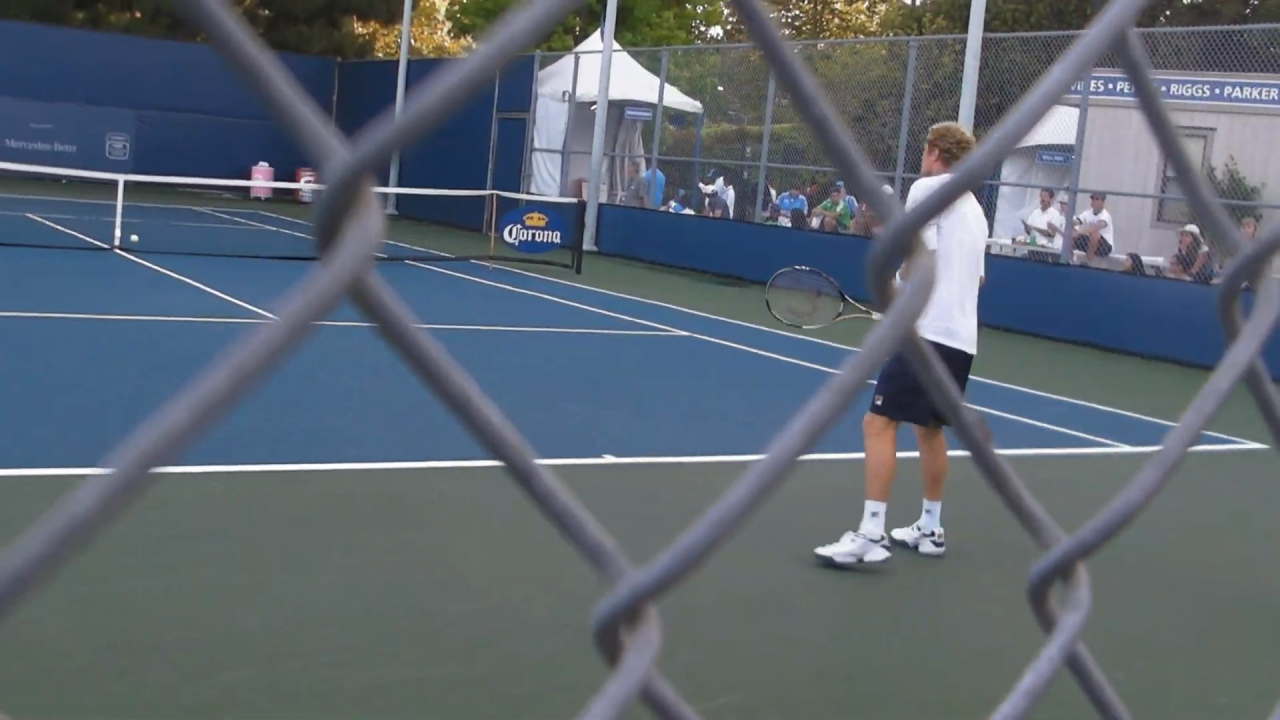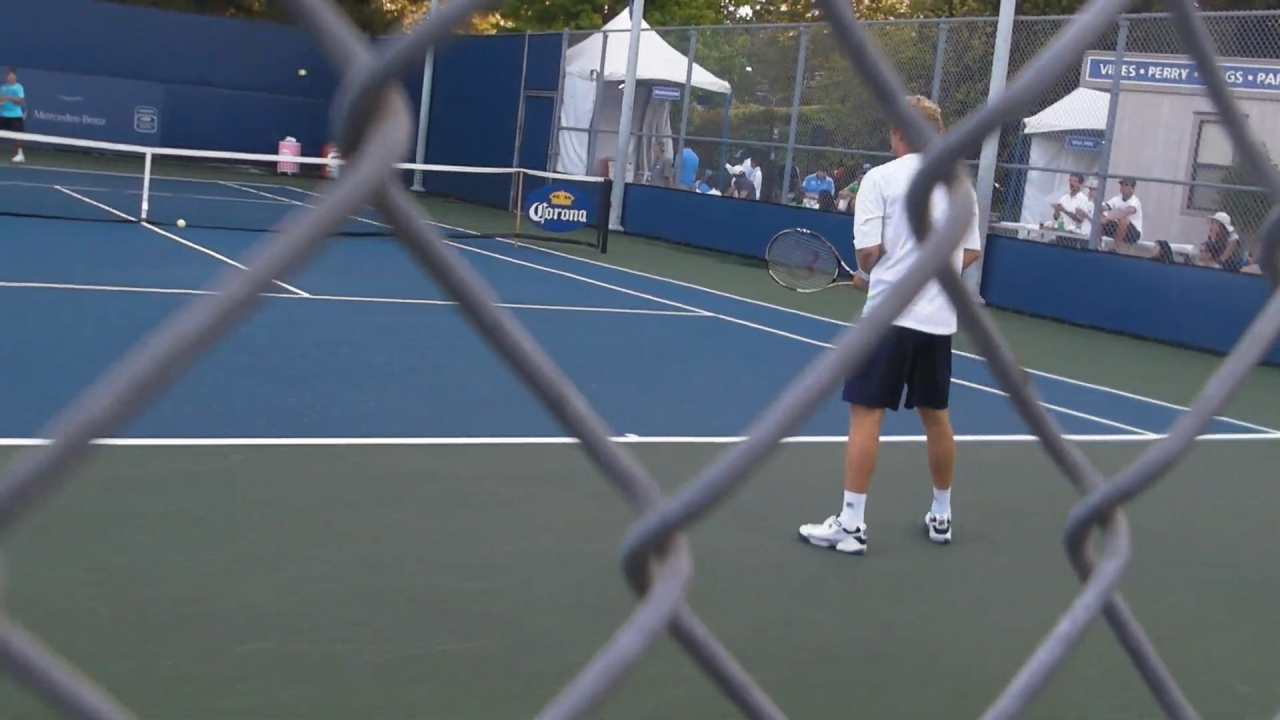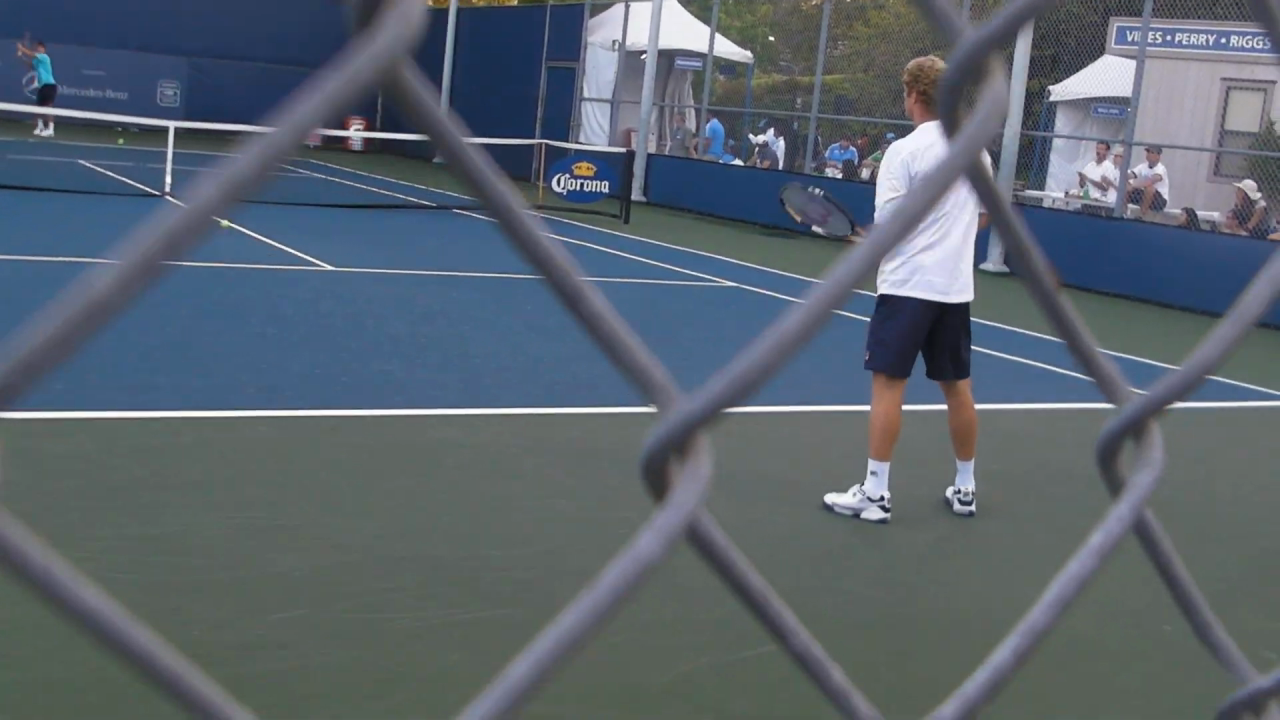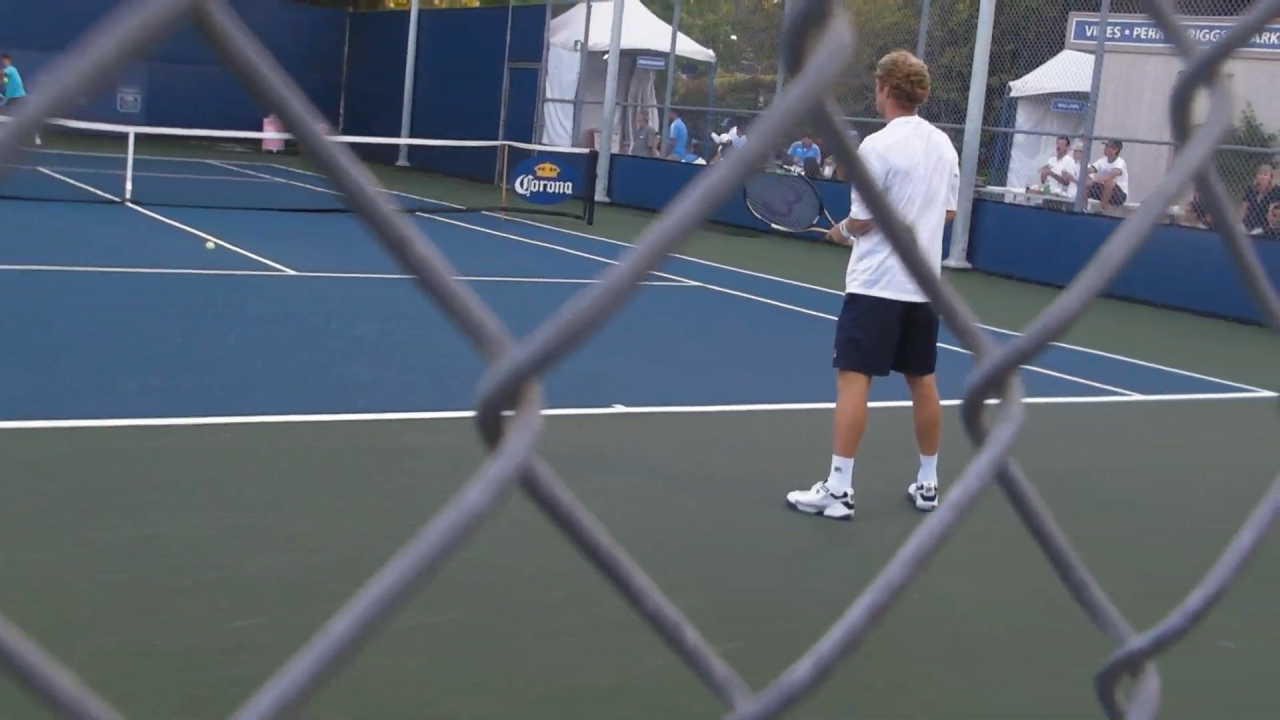
dt=0.4s
person 1, frame 1
left shoulder: (925, 188)
right shoulder: (974, 206)
left elbow: (919, 251)
left hip: (929, 332)
right hip: (962, 336)
left knee: (879, 425)
right knee: (930, 429)
left ankle: (870, 534)
right ankle: (930, 529)
person 1, frame 2
left shoulder: (880, 178)
left elbow: (868, 250)
right elbow: (970, 253)
left wrist: (866, 276)
left hip: (891, 315)
right hip: (940, 318)
left knee: (865, 415)
right knee: (936, 416)
left ankle: (851, 524)
right ankle: (942, 516)
person 1, frame 3
left shoulder: (904, 151)
right shoulder: (977, 149)
left elbow: (887, 226)
right elbow: (982, 216)
left hip: (908, 284)
right hip: (955, 286)
left knee: (887, 383)
right knee: (957, 387)
left ankle: (875, 493)
right ankle: (965, 489)
person 1, frame 4
left shoulder: (878, 145)
right shoulder: (944, 145)
left elbow: (863, 220)
right elbow: (947, 211)
left wrist: (843, 230)
left hip: (877, 283)
right hip: (924, 285)
left knee: (853, 379)
right knee: (923, 381)
left ankle: (838, 489)
right ankle: (929, 484)
